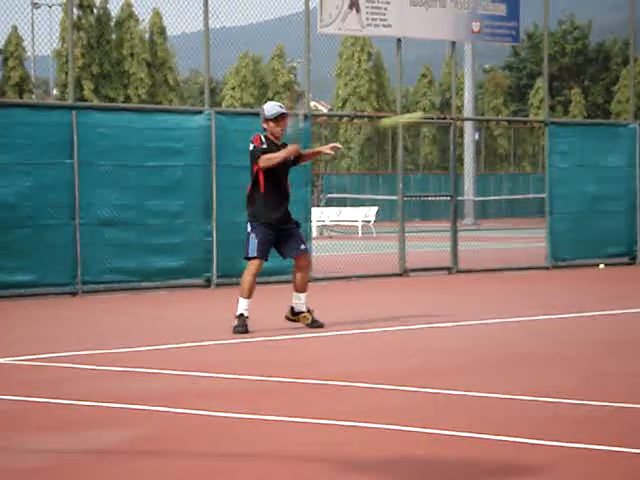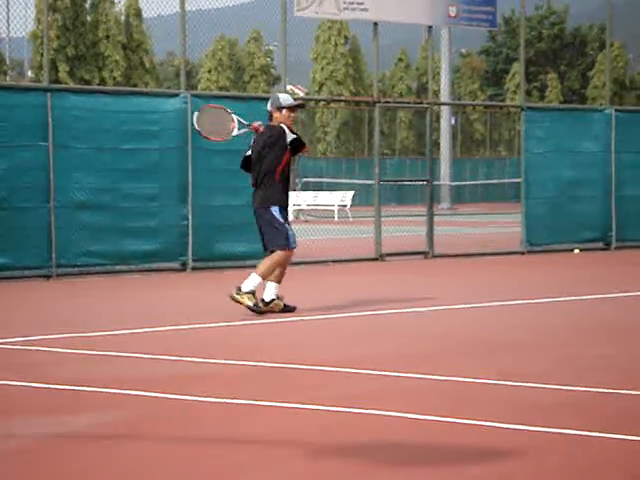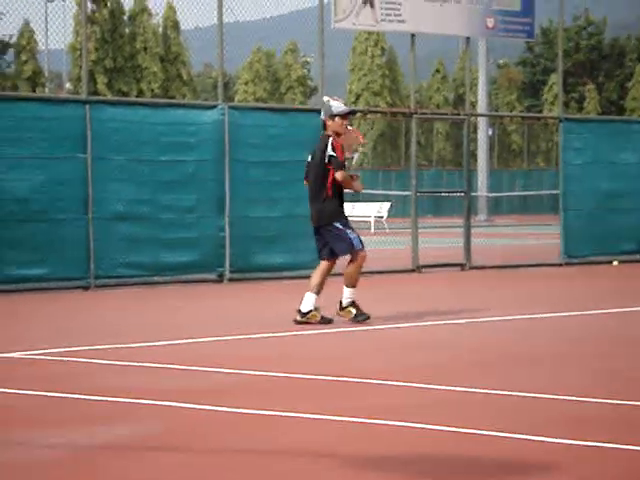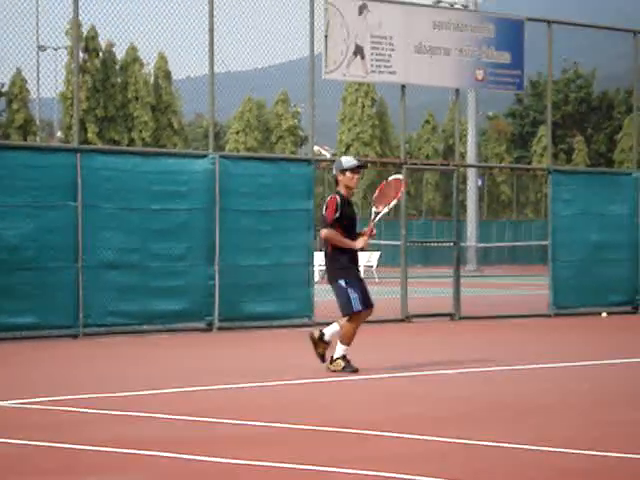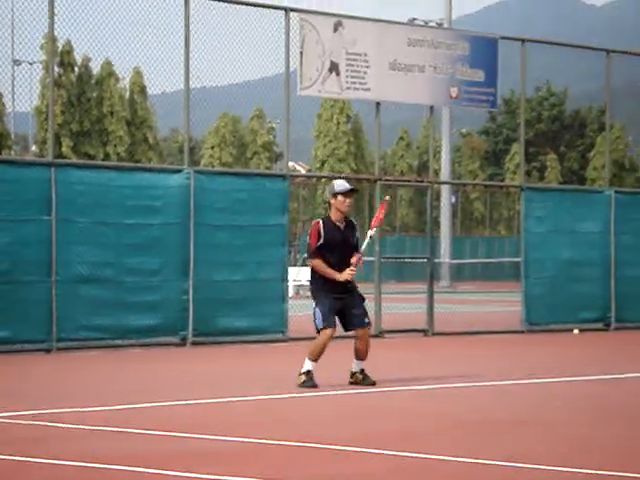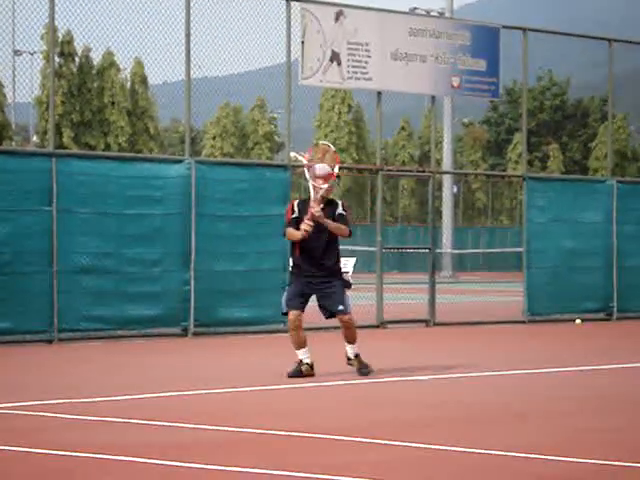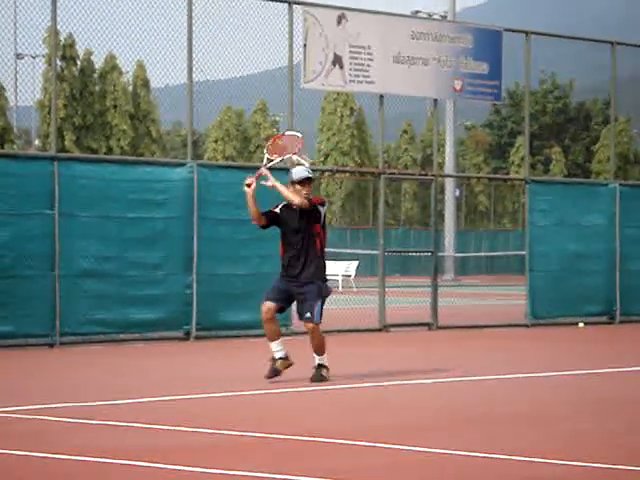
dt=0.4s
person 1, frame 1
left shoulder: (280, 143)
right shoulder: (258, 141)
left elbow: (298, 157)
right elbow: (263, 162)
left wrist: (319, 150)
right wrist: (287, 151)
left hip: (283, 216)
right hip: (261, 217)
left knee: (303, 259)
right knee: (255, 263)
left ankle: (299, 310)
right ankle: (241, 315)
person 1, frame 2
left shoulder: (257, 139)
right shoulder: (283, 131)
left elbow: (246, 168)
right elbow: (301, 149)
left hip: (260, 201)
right hip: (272, 202)
left knee: (282, 251)
right knee: (284, 250)
left ankle: (269, 298)
right ankle: (245, 290)
person 1, frame 3
left shoulder: (318, 146)
right shoulder: (334, 142)
left elbow: (308, 181)
right elbow: (340, 176)
right wrist: (354, 184)
left hip: (319, 213)
right hip: (331, 213)
left knee: (327, 261)
right knee: (358, 253)
left ankle: (306, 310)
right ankle: (347, 304)
person 1, frame 4
left shoulder: (348, 201)
right shoulder: (335, 200)
right elbow: (326, 233)
left wrist: (363, 234)
right wrist: (354, 243)
left hip: (350, 266)
right hip: (339, 267)
left knee: (365, 310)
right knee: (356, 314)
left ankle: (323, 336)
right ankle: (336, 357)
person 1, frame 5
left shoulder: (352, 227)
right shoulder: (319, 226)
right elbow: (313, 260)
left wrist: (357, 260)
right wrist: (338, 276)
left hip: (348, 290)
right hip: (323, 289)
left knee: (364, 331)
right knee: (327, 332)
left ankle: (357, 372)
right ankle: (306, 372)
person 1, frame 6
left shoulder: (337, 206)
right shoulder: (295, 206)
left elbow: (345, 232)
right elbow: (289, 233)
left wrist: (322, 219)
right wrist: (300, 232)
left hip: (330, 274)
right hip: (301, 274)
left knee: (346, 318)
right knee: (293, 318)
left ankle: (354, 357)
right ankle: (305, 362)
person 1, frame 7
left shoulder: (318, 204)
right shoulder: (283, 209)
left elbow: (299, 203)
right elbow: (258, 219)
left wrist: (275, 183)
right wrist: (250, 194)
left hip: (312, 278)
right hip: (288, 275)
left knee: (312, 325)
right knee: (267, 310)
left ankle: (321, 364)
right ankle: (280, 357)
